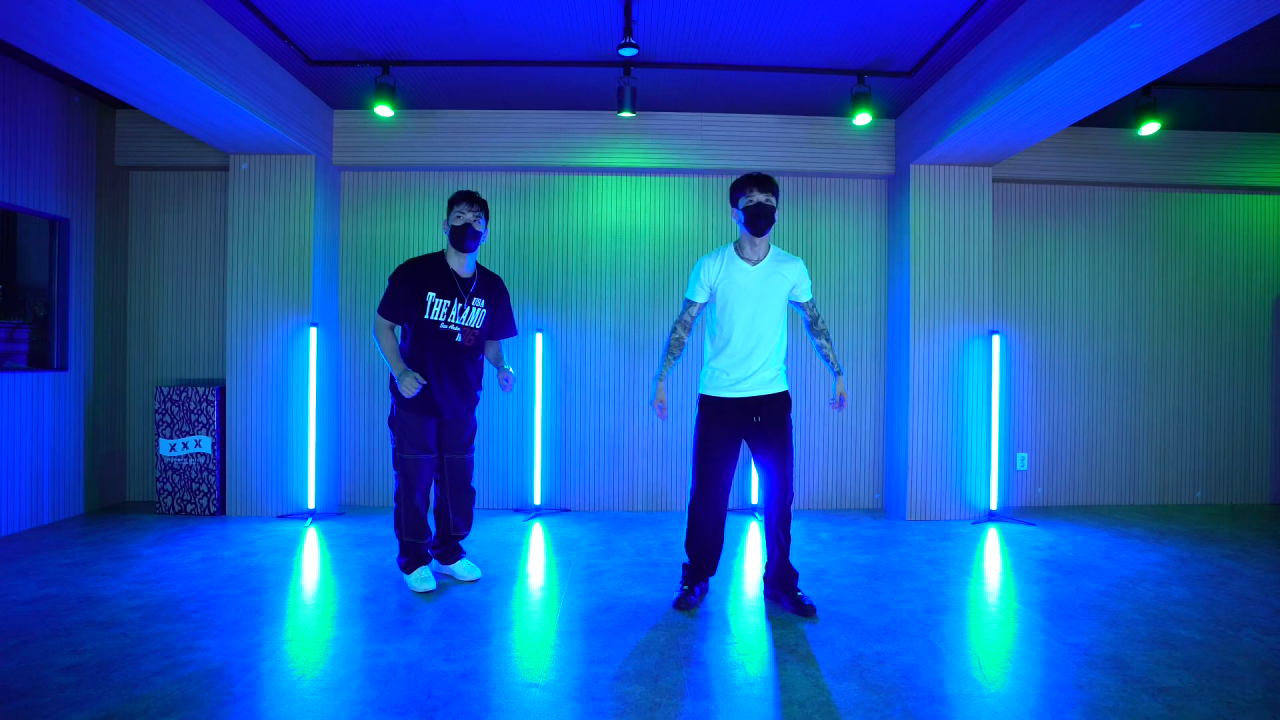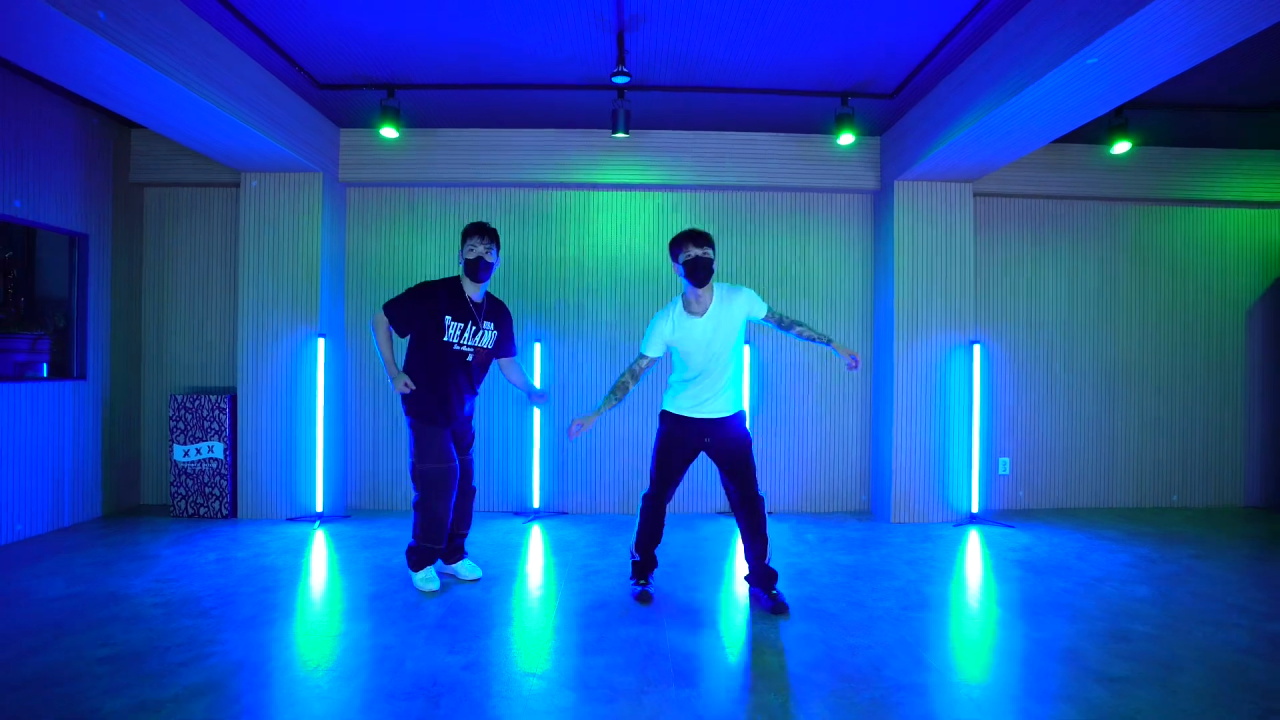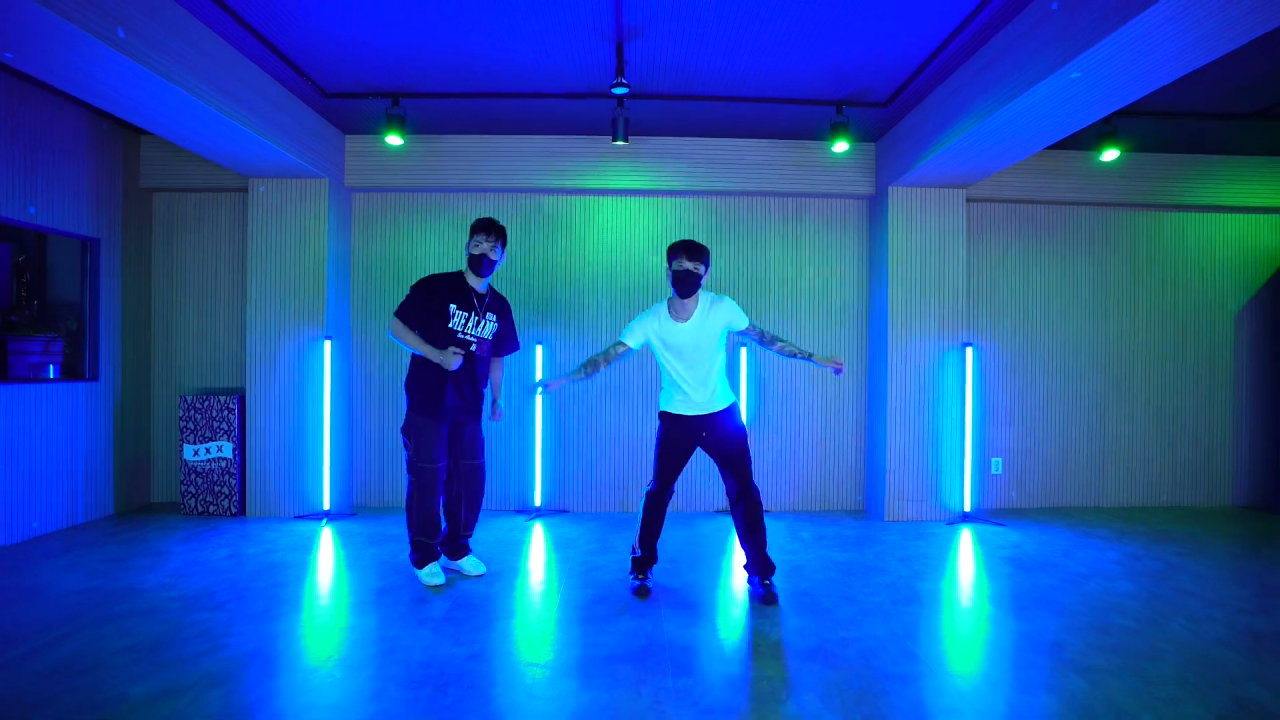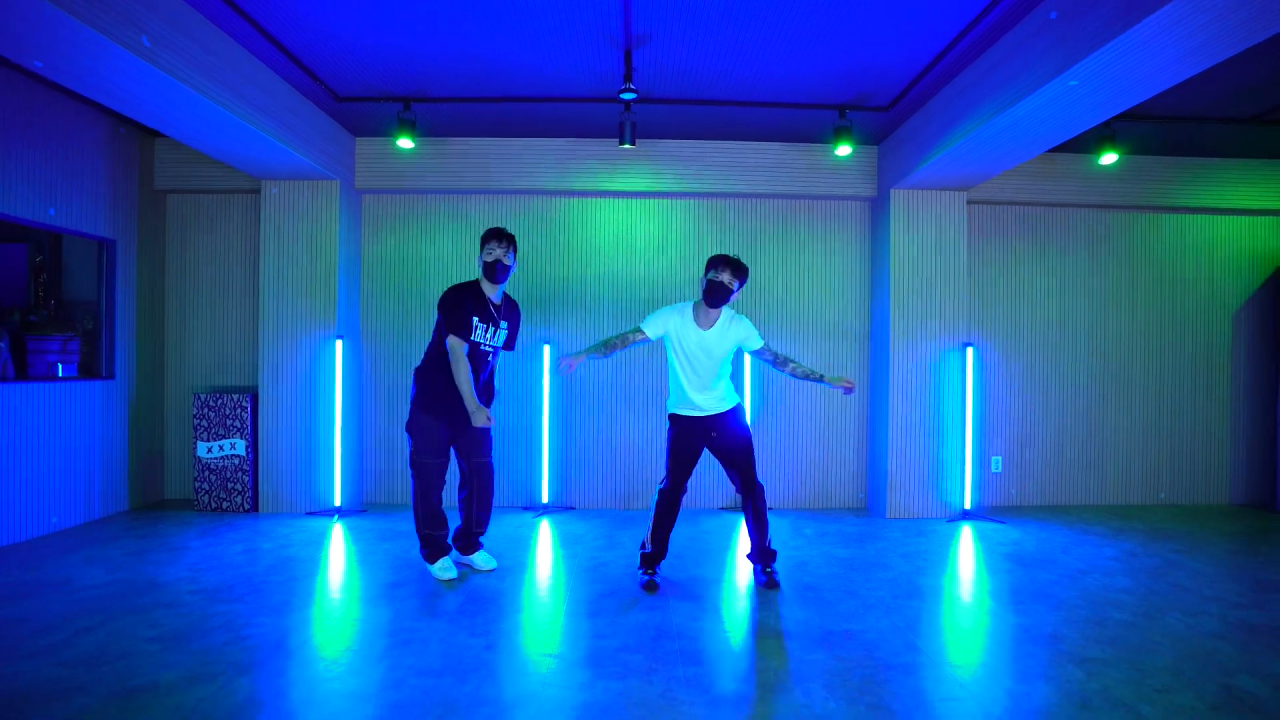
dt=0.3s
person 1, frame 1
left shoulder: (792, 268)
right shoulder: (711, 266)
left elbow: (814, 321)
right elbow: (683, 324)
left wrist: (838, 373)
right wrist: (661, 379)
left hip: (772, 399)
right hip: (719, 400)
left knee: (780, 492)
right knee: (707, 491)
left ankle: (780, 581)
right ankle: (695, 578)
person 1, frame 2
left shoulder: (740, 299)
right shoulder: (666, 320)
left elbow: (784, 323)
right elbow: (636, 371)
left wrist: (833, 345)
right wrist: (596, 414)
left hip: (728, 420)
right hip: (679, 420)
left knee: (748, 500)
right knee: (657, 496)
left ankle: (761, 581)
right ankle: (641, 572)
person 1, frame 3
left shoulder: (722, 309)
right shoulder: (651, 321)
left elbow: (763, 339)
right elbow: (609, 354)
left wrist: (813, 358)
right wrist: (564, 379)
left hip: (721, 415)
right hip: (677, 417)
left knee: (745, 490)
right knee: (659, 491)
left ankle: (759, 571)
right ankle: (641, 567)
person 1, frame 4
left shoulder: (739, 327)
right shoulder: (671, 317)
left elbow: (776, 359)
right elbow: (626, 339)
left wrist: (827, 380)
right wrist: (583, 355)
left hip: (728, 416)
right hip: (685, 418)
left knee: (751, 487)
right knee: (672, 489)
left ankle: (762, 560)
right ankle: (650, 562)
person 2, frame 1
left shoulder: (493, 287)
right shoulder: (414, 273)
right elbow: (384, 325)
left wrist: (502, 369)
right wrist: (401, 373)
left hip: (461, 401)
right hip: (416, 398)
left knee: (458, 480)
right knee: (414, 479)
left ankle: (449, 552)
right ankle: (414, 560)
person 2, frame 2
left shoulder: (498, 312)
right shoulder: (429, 295)
left elbow: (504, 360)
right elbow: (381, 320)
left wrist: (530, 389)
right wrist: (393, 372)
left hip: (461, 410)
right hip: (426, 408)
left knee: (461, 482)
right knee: (438, 483)
left ankle: (452, 554)
right ankle: (421, 559)
person 2, frame 3
left shoulder: (500, 307)
right shoulder: (434, 287)
right elbow: (398, 327)
left wrist: (496, 401)
right wrist: (437, 356)
left hip: (466, 407)
right hip: (427, 403)
left knee: (470, 479)
right knee: (427, 481)
left ankle: (456, 549)
right ankle: (424, 556)
person 2, frame 4
left shoulder: (511, 310)
right shoulder: (457, 298)
right elbow: (457, 354)
left wrist: (486, 400)
right wrist: (474, 408)
left hip: (475, 407)
right hip: (433, 403)
left knee: (481, 477)
right knee: (429, 479)
left ankle: (468, 545)
right ankle: (435, 551)
